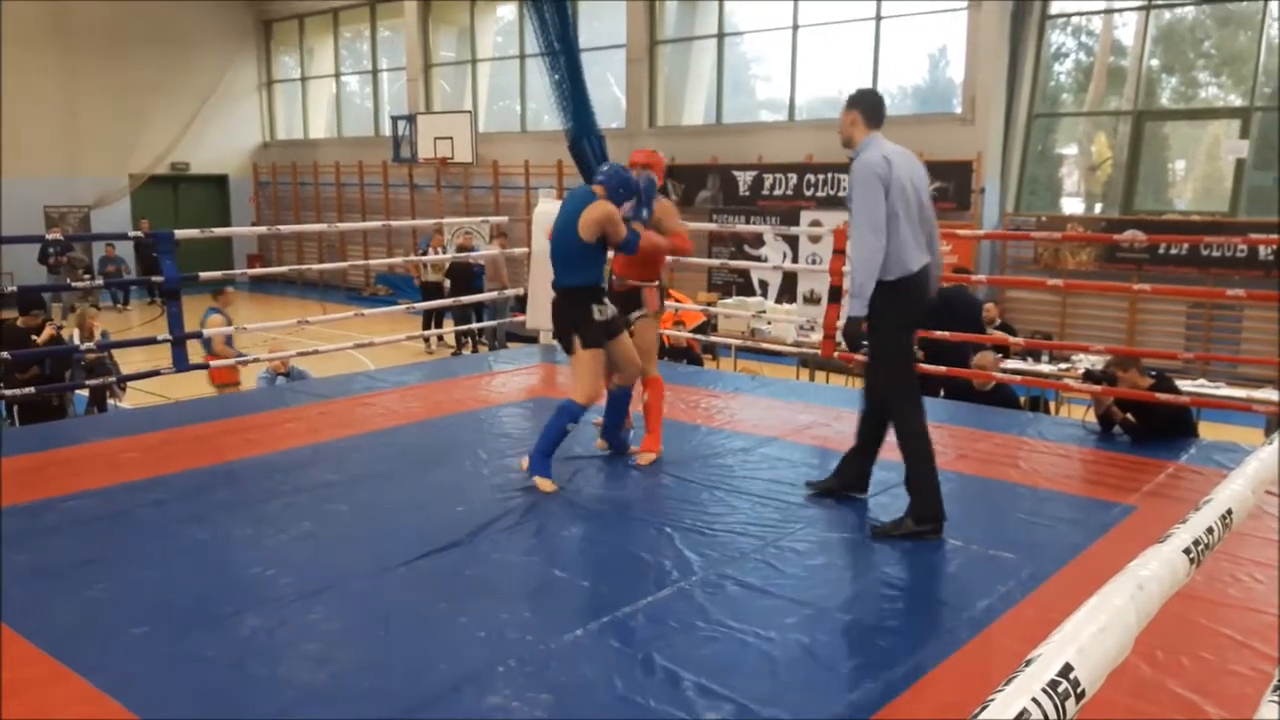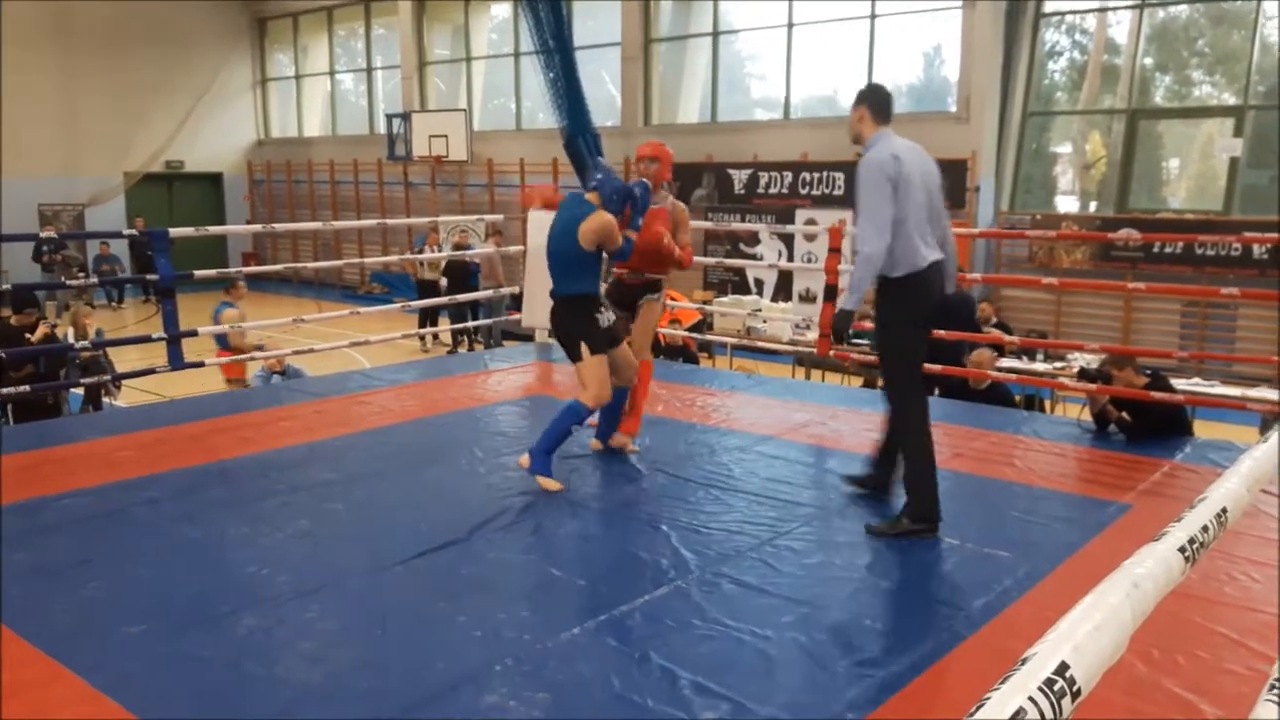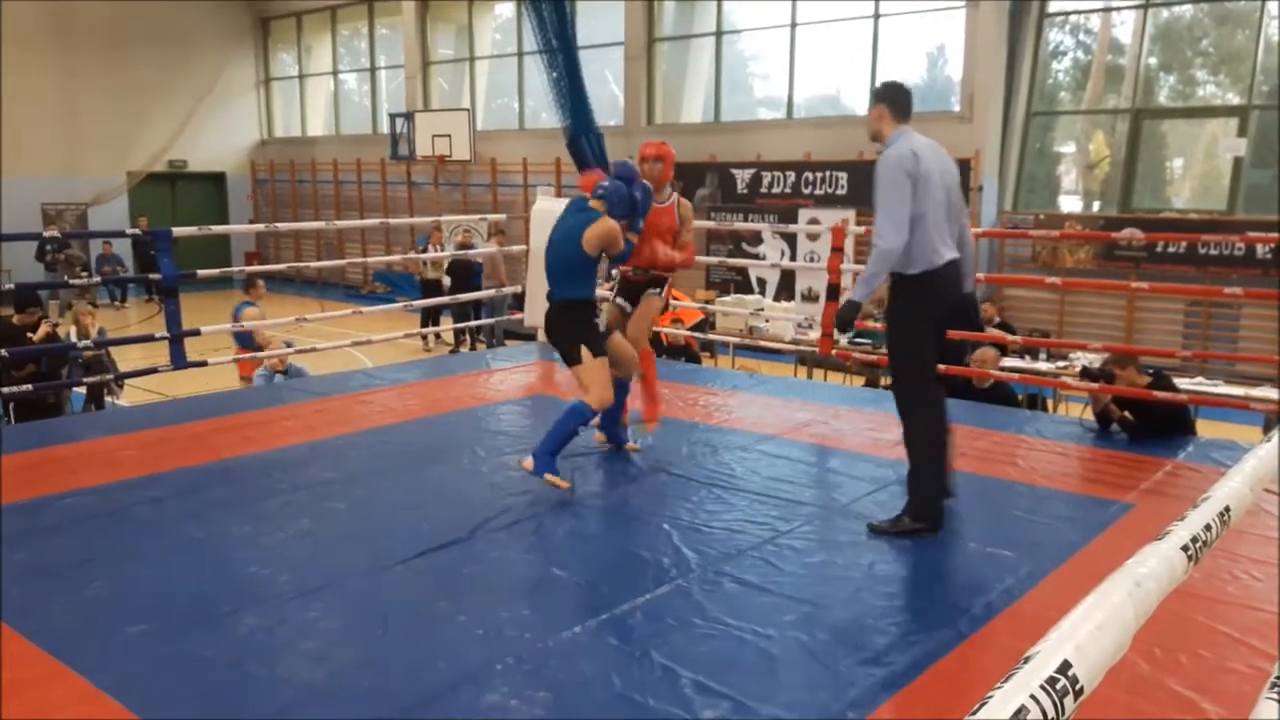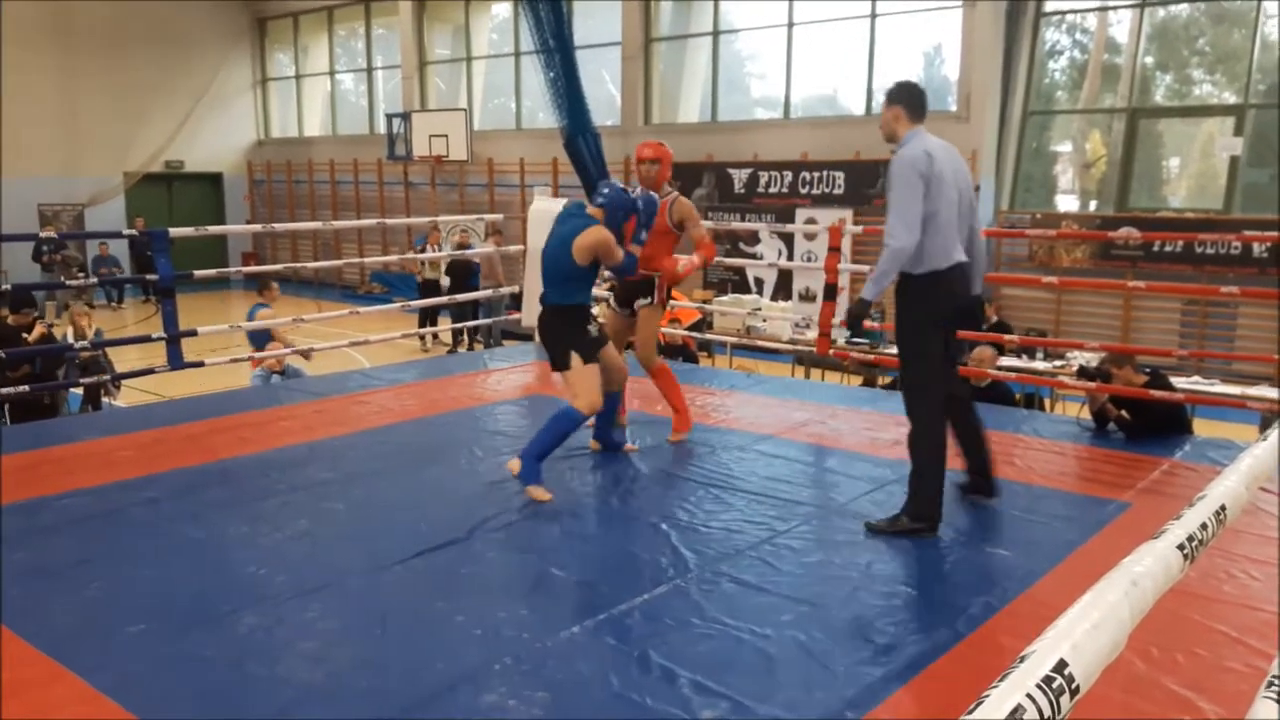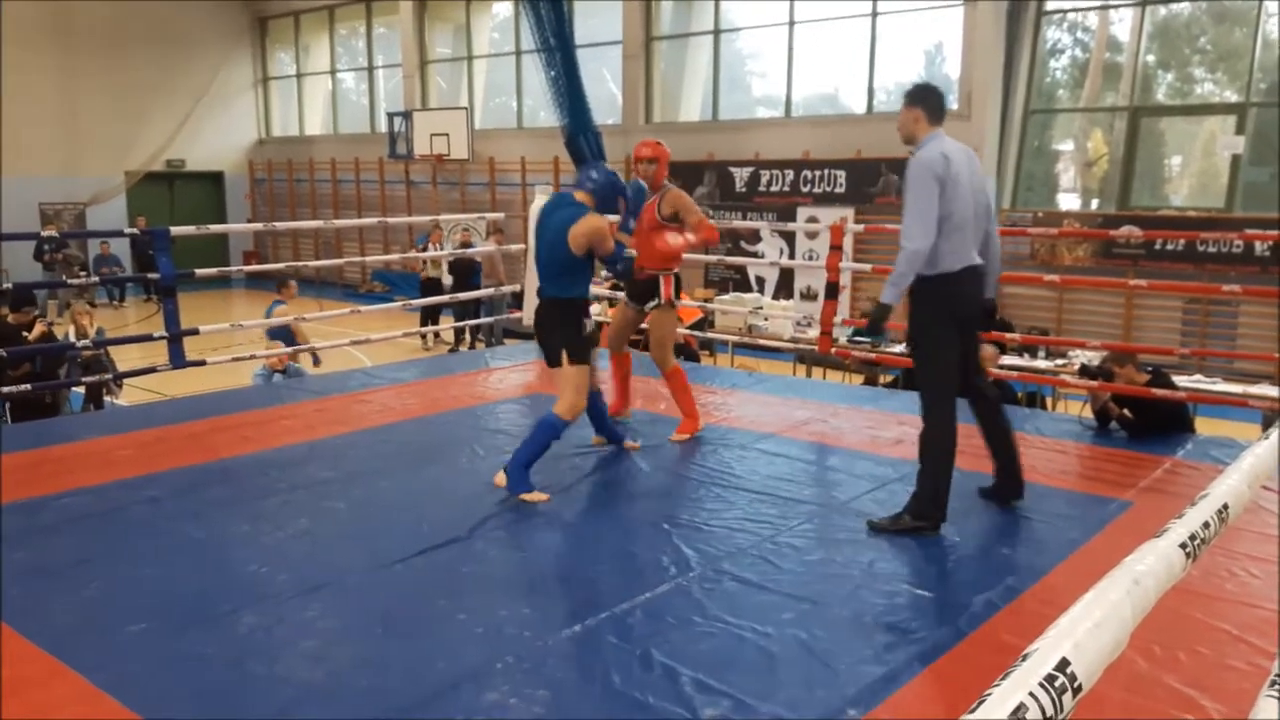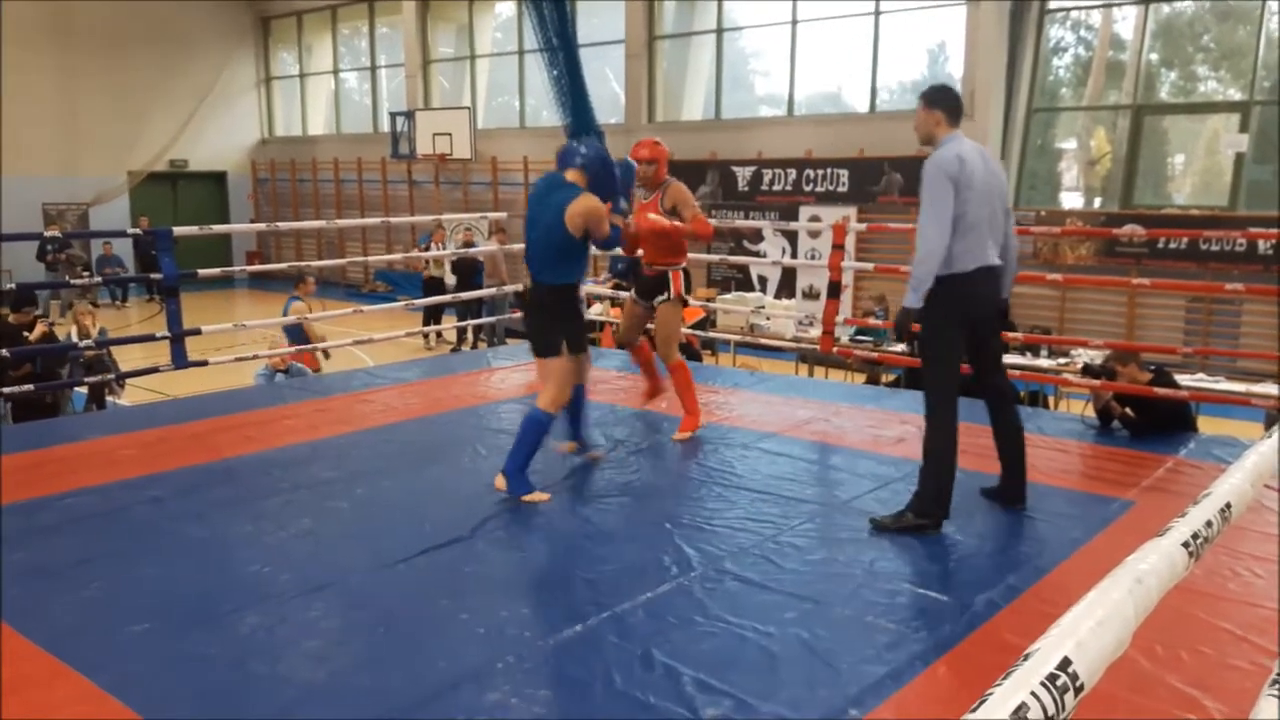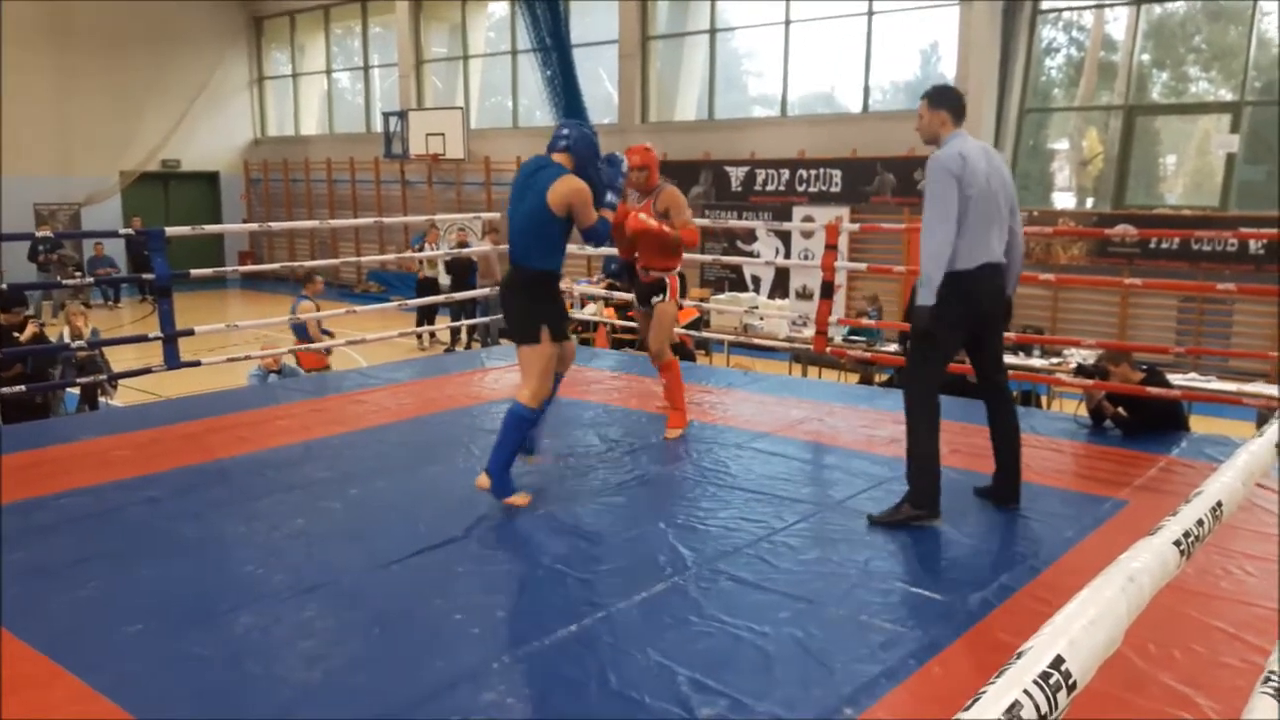
dt=0.1s
person 1, frame 1
left shoulder: (868, 165)
right shoulder: (904, 158)
left elbow: (869, 244)
right elbow: (928, 229)
left wrist: (855, 310)
right wrist: (929, 287)
left hip: (892, 289)
right hip: (912, 282)
left knee: (898, 394)
right knee: (882, 387)
left ankle: (925, 511)
right ankle: (853, 473)
person 1, frame 2
left shoulder: (876, 162)
right shoulder: (917, 155)
left elbow: (873, 243)
right elbow: (941, 226)
left wrist: (849, 304)
right wrist: (948, 284)
left hip: (900, 286)
right hip: (927, 279)
left knee: (905, 393)
right knee: (908, 386)
left ankle: (921, 511)
right ankle: (883, 472)
person 1, frame 3
left shoulder: (895, 158)
right shoulder: (937, 153)
left elbow: (891, 239)
right elbow: (962, 226)
left wrist: (857, 297)
right wrist: (967, 286)
left hip: (915, 284)
right hip: (945, 278)
left knee: (915, 392)
right knee: (925, 384)
left ankle: (923, 510)
right ankle: (935, 483)
person 1, frame 4
left shoulder: (909, 159)
right shoulder: (951, 154)
left elbow: (902, 238)
right elbow: (973, 228)
left wrist: (868, 295)
right wrist: (974, 288)
left hip: (924, 286)
right hip: (954, 282)
left knee: (924, 396)
right knee: (947, 383)
left ankle: (922, 511)
right ankle: (979, 475)
person 1, frame 5
left shoulder: (925, 161)
right shoulder: (968, 157)
left elbow: (918, 241)
right elbow: (989, 232)
left wrist: (888, 299)
right wrist: (988, 292)
left hip: (938, 288)
right hip: (969, 284)
left knee: (937, 396)
right knee: (974, 384)
left ankle: (926, 509)
right ankle: (1008, 479)
person 1, frame 6
left shoulder: (942, 162)
right shoulder: (988, 159)
left elbow: (933, 238)
right elbow: (1007, 234)
left wrist: (912, 302)
right wrist: (1002, 292)
left hip: (954, 288)
right hip: (987, 285)
left knee: (941, 395)
right knee: (995, 385)
left ankle: (928, 505)
right ankle: (1013, 484)
person 1, frame 7
left shoulder: (944, 161)
right shoulder: (993, 158)
left elbow: (939, 236)
right elbow: (1015, 232)
left wrist: (924, 300)
right wrist: (1007, 290)
left hip: (957, 285)
right hip: (990, 283)
left knee: (921, 386)
right knee: (993, 385)
left ankle: (921, 498)
right ankle: (1006, 485)
person 2, frame 1
left shoulder: (579, 197)
right shoulder: (603, 210)
right elbow: (629, 246)
left wrist: (635, 207)
right wrist: (642, 206)
left hip: (590, 300)
right hip: (576, 306)
left knee: (630, 368)
right knee: (586, 392)
left ankle: (614, 437)
right ankle: (538, 461)
person 2, frame 2
left shoulder: (572, 200)
right shoulder: (601, 221)
right elbow: (623, 254)
right wrist: (638, 212)
left hip: (587, 308)
right hip: (577, 313)
left knee: (627, 371)
right knee: (596, 395)
left ankle: (606, 436)
right ankle: (537, 456)
person 2, frame 3
left shoulder: (577, 205)
right shoulder: (605, 227)
right elbow: (625, 257)
right wrist: (639, 216)
left hip: (578, 311)
right hip: (571, 318)
left knee: (628, 362)
right knee: (600, 397)
left ankle: (611, 432)
right ankle: (541, 458)
person 2, frame 4
left shoulder: (572, 210)
right shoulder: (598, 236)
right elbow: (626, 271)
right wrist: (644, 229)
left hip: (569, 316)
right hip: (566, 324)
left knee: (615, 374)
right knee: (589, 403)
left ankle: (605, 438)
right ankle: (527, 463)
person 2, frame 5
left shoulder: (556, 202)
right shoulder: (592, 224)
right elbow: (615, 261)
left hip: (564, 310)
right hip: (562, 318)
left knee: (588, 381)
right knee: (571, 406)
left ankle: (608, 432)
right ankle: (513, 473)
person 2, frame 6
left shoulder: (542, 184)
right shoulder: (589, 204)
right elbow: (610, 241)
right wrist: (622, 197)
left hip: (543, 296)
right hip: (556, 303)
left knee: (579, 370)
right knee: (555, 397)
left ankle: (577, 439)
right ankle: (512, 476)
person 2, frame 7
left shoulder: (530, 168)
right shoulder: (573, 187)
right elbow: (598, 235)
right wrist: (612, 191)
left hip: (520, 281)
right hip: (536, 289)
left knee: (563, 356)
right knee: (535, 389)
left ankle: (523, 434)
right ankle: (495, 474)
person 3, frame 1
left shoulder: (662, 208)
left elbow: (684, 245)
left wrist: (655, 241)
left hip: (644, 294)
right hip: (619, 289)
left knee: (646, 367)
left ankle: (652, 441)
person 3, frame 2
left shoulder: (677, 210)
left elbow: (686, 260)
left wrist: (668, 247)
left hip: (651, 287)
right hip: (620, 283)
left knee: (638, 349)
left ankle: (629, 426)
person 3, frame 3
left shoulder: (681, 207)
left elbow: (688, 256)
left wrist: (670, 256)
left hip: (656, 283)
right hip: (627, 281)
left knee: (635, 336)
left ankle: (652, 405)
person 3, frame 4
left shoulder: (678, 205)
left elbow: (707, 249)
left wrist: (688, 264)
left hip: (655, 285)
right hip: (626, 282)
left knee: (646, 355)
left ankle: (682, 417)
right ankle: (614, 414)
person 3, frame 5
left shoulder: (675, 199)
right shoulder: (636, 198)
left elbow: (710, 233)
left wrist: (683, 240)
right wrist: (620, 237)
left hip: (662, 283)
right hip: (636, 279)
left knee: (661, 357)
right knee: (615, 342)
left ankle: (691, 418)
right ankle: (620, 403)
person 3, frame 6
left shoulder: (676, 191)
right shoulder: (638, 196)
left elbow: (704, 230)
left wrist: (666, 224)
right wrist: (625, 233)
left hip: (671, 278)
right hip: (646, 275)
left knee: (667, 350)
right knee: (625, 336)
left ankle: (691, 415)
right ankle: (654, 384)
person 3, frame 7
left shoulder: (669, 195)
right shoulder: (631, 200)
left elbow: (691, 238)
right elbow: (627, 254)
left wrist: (655, 226)
right wrist: (619, 229)
left hip: (667, 282)
right hip: (643, 280)
left knee: (658, 347)
right knee: (650, 344)
left ankle: (678, 413)
right ankle: (672, 393)
